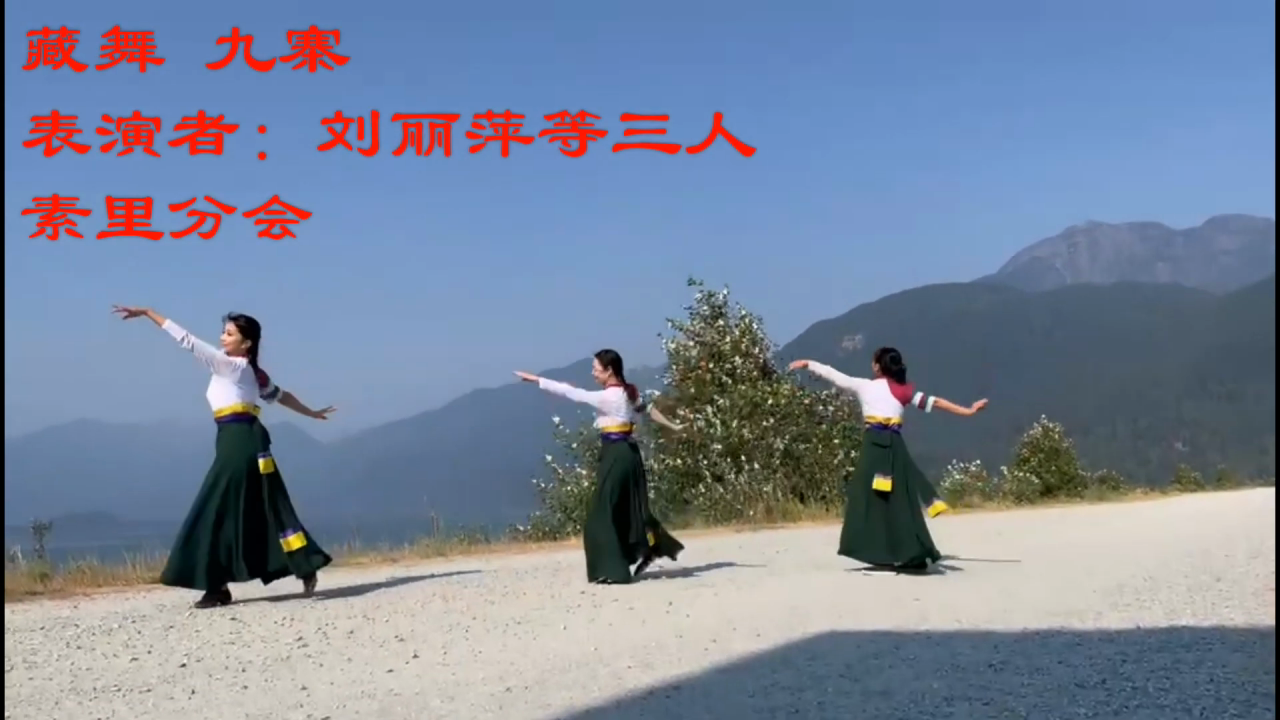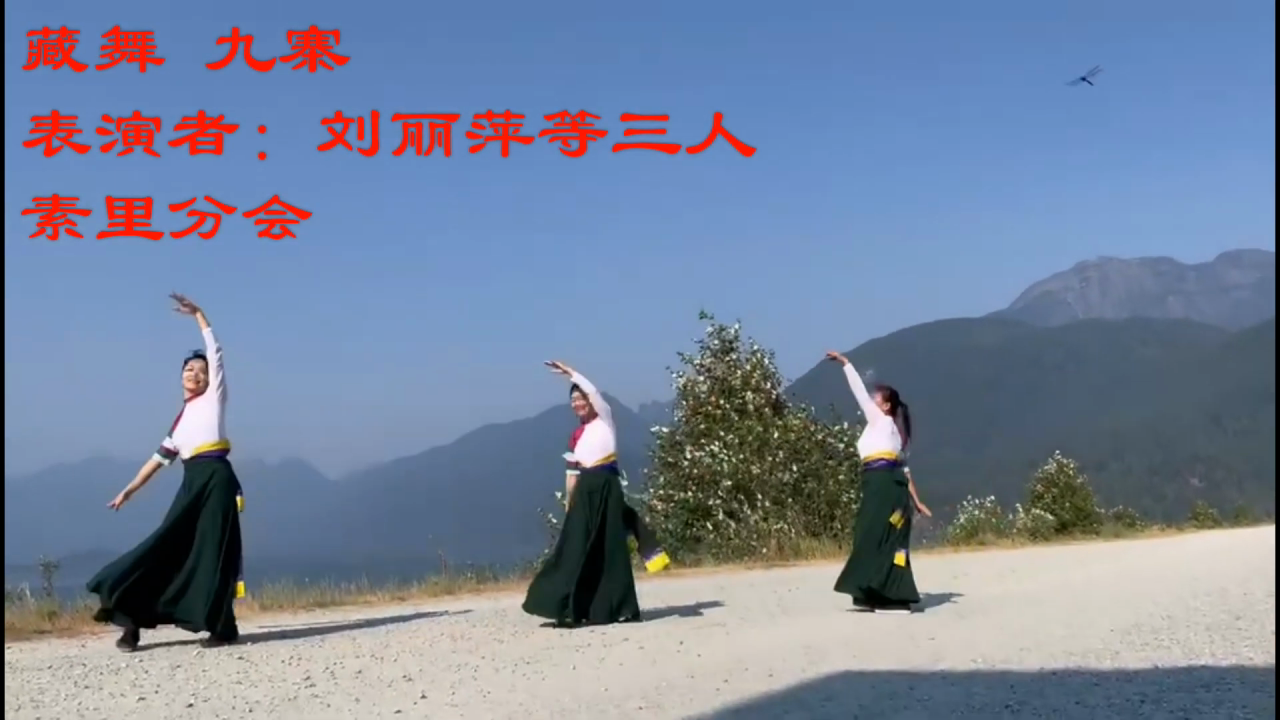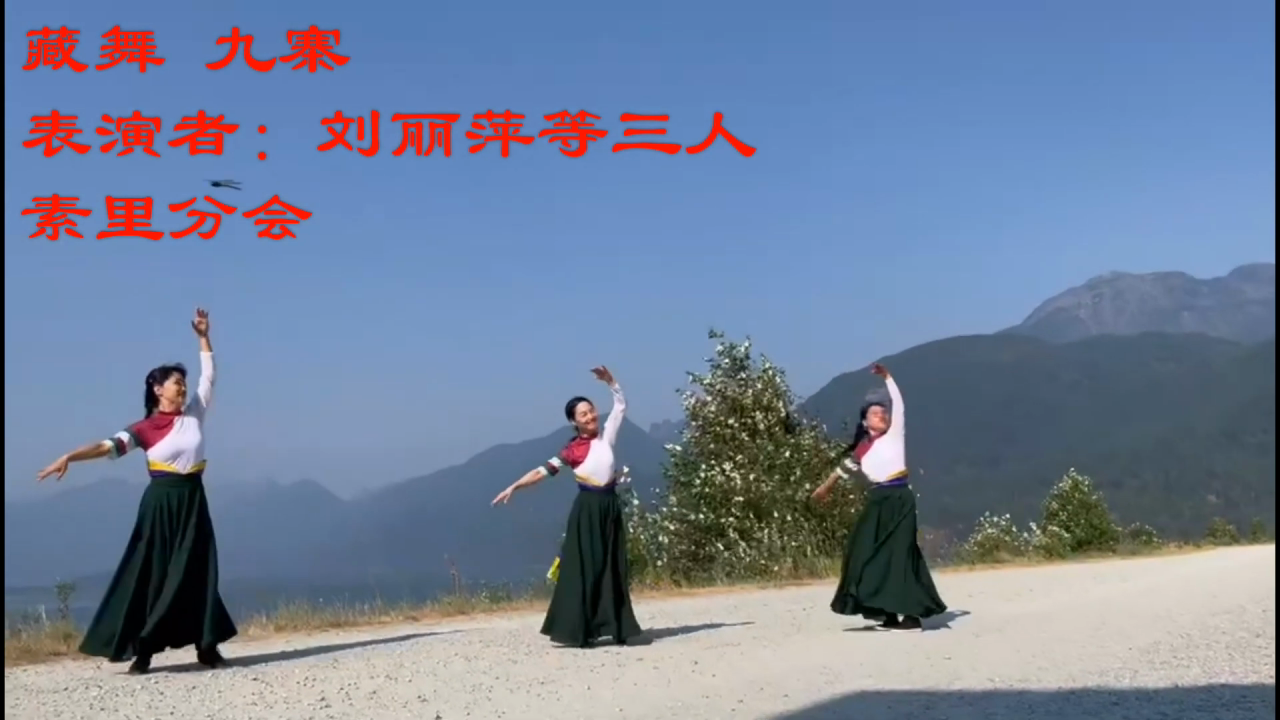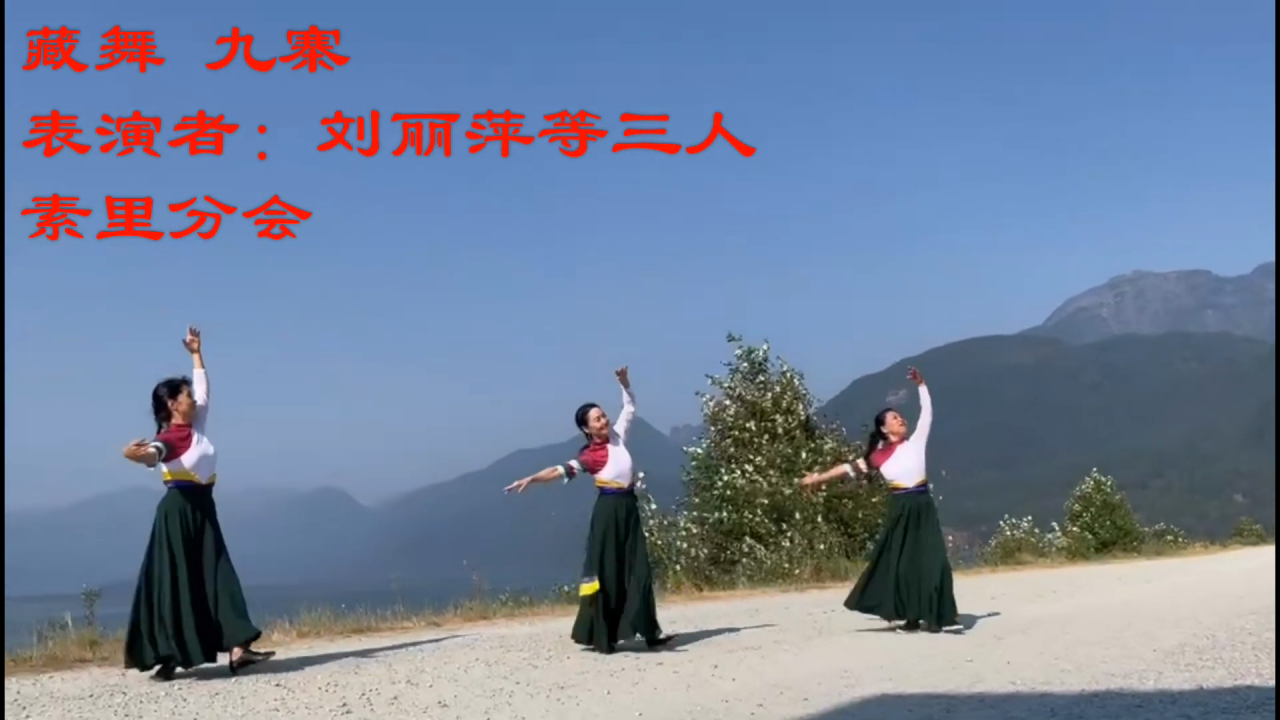
dt=0.5s
person 1, frame 1
left shoulder: (228, 364)
right shoulder: (253, 372)
left elbow: (187, 340)
right elbow: (280, 396)
left wrist: (147, 312)
right wrist: (312, 413)
left hip: (237, 439)
right hip: (247, 439)
left knee: (219, 511)
right knee: (265, 509)
left ankle: (217, 586)
right ankle: (305, 567)
person 1, frame 2
left shoulder: (213, 399)
right shoulder: (180, 420)
left elbow: (215, 355)
right elbow: (160, 458)
left wrist: (198, 315)
right wrist: (129, 489)
left hip: (217, 479)
right hip: (192, 484)
left knee: (211, 553)
right knee: (166, 549)
left ankle: (223, 627)
right ankle: (135, 620)
person 1, frame 3
left shoulder: (194, 417)
right shoulder: (144, 429)
left elbow: (208, 376)
right elbow: (107, 447)
left wrist: (204, 337)
right wrist: (68, 457)
left hip: (193, 500)
right hip: (161, 502)
left knee: (198, 571)
right knee: (151, 574)
left ankle: (206, 645)
right ankle: (142, 649)
person 1, frame 4
left shoulder: (197, 428)
right shoulder: (166, 438)
left elbow: (204, 389)
right elbow: (149, 455)
left wrist: (196, 353)
right wrist: (135, 453)
left hip: (203, 511)
right hip: (178, 511)
left knee: (218, 578)
right knee: (176, 583)
left ankle: (237, 650)
right ankle: (169, 658)
person 2, frame 1
left shoulder: (607, 397)
right shoulder: (628, 391)
left elbow: (571, 392)
right elbow: (648, 409)
left wrist: (537, 380)
right wrist: (673, 427)
left hip: (616, 454)
right hip: (626, 452)
left knee: (604, 513)
right knee: (624, 510)
left ankle: (613, 570)
right ankle: (649, 549)
person 2, frame 2
left shoulder: (605, 420)
right shoulder: (578, 436)
left elbow: (592, 391)
right elbow: (574, 471)
left wrist: (569, 372)
right wrist: (568, 503)
left hip: (606, 487)
right hip: (586, 490)
left knee: (611, 549)
right knee: (575, 549)
left ankle: (624, 608)
right ankle: (569, 609)
person 2, frame 3
left shoulder: (606, 435)
right shoulder: (572, 450)
left elbow: (621, 404)
right elbow: (544, 471)
left wrist: (609, 380)
right wrist: (513, 487)
left hip: (610, 506)
right hip: (587, 508)
left knee: (613, 568)
right knee: (584, 569)
left ankle: (615, 626)
right ankle: (577, 630)
person 2, frame 4
left shoulder: (618, 437)
right shoulder: (588, 456)
left elbow: (629, 408)
right elbow: (559, 470)
left wrist: (624, 383)
right wrist: (530, 479)
left hip: (630, 509)
right hip: (609, 511)
left knee: (638, 571)
right knee: (607, 573)
left ankle: (649, 632)
right ankle: (601, 637)
person 3, frame 1
left shoulder: (865, 386)
right shoulder: (904, 390)
left elbow: (836, 376)
right elbow: (934, 401)
left wrist: (808, 364)
right wrist: (968, 410)
left hip: (874, 444)
right hip: (895, 445)
left knee: (874, 500)
right knee: (900, 500)
left ankle: (884, 559)
right ankle: (915, 557)
person 3, frame 2
left shoulder: (880, 420)
right shoulder: (894, 430)
left elbow: (860, 391)
right elbow: (902, 467)
left wrist: (845, 362)
right wrist: (915, 501)
left hip: (883, 482)
right hip: (884, 484)
left knee: (876, 537)
right knee: (884, 538)
left ankle: (891, 597)
right ankle: (894, 597)
person 3, frame 3
left shoulder: (894, 436)
right shoulder: (861, 449)
left elbow: (898, 405)
right elbow: (843, 469)
left wrist: (887, 377)
right wrist: (825, 487)
left hip: (899, 499)
right hip: (877, 502)
left knee: (898, 555)
right knee: (872, 556)
left ankle: (911, 615)
right ankle: (889, 612)
person 3, frame 4
left shoulder: (916, 442)
right shoulder: (878, 455)
left elbow: (927, 413)
right elbow: (851, 468)
left wrist: (921, 385)
right wrist: (819, 478)
left hip: (923, 505)
right hip: (899, 508)
left knee: (934, 559)
right knee: (900, 561)
left ankle: (945, 616)
right ankle: (912, 617)
